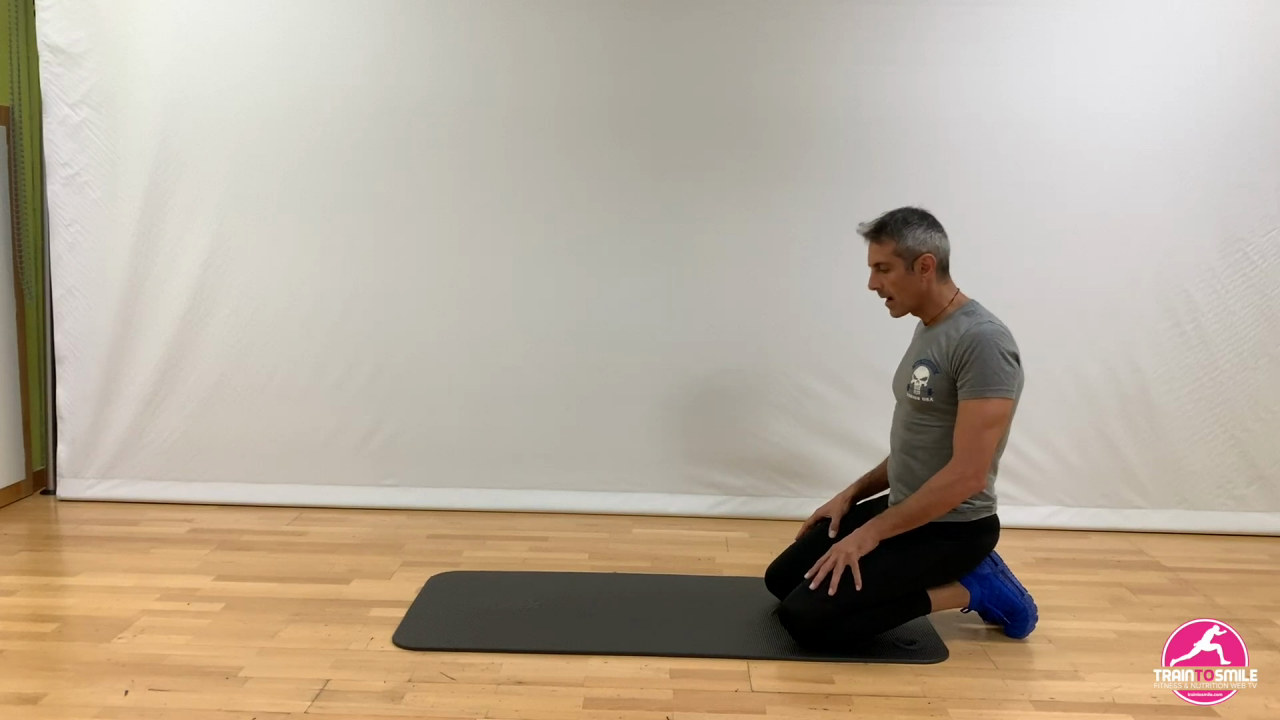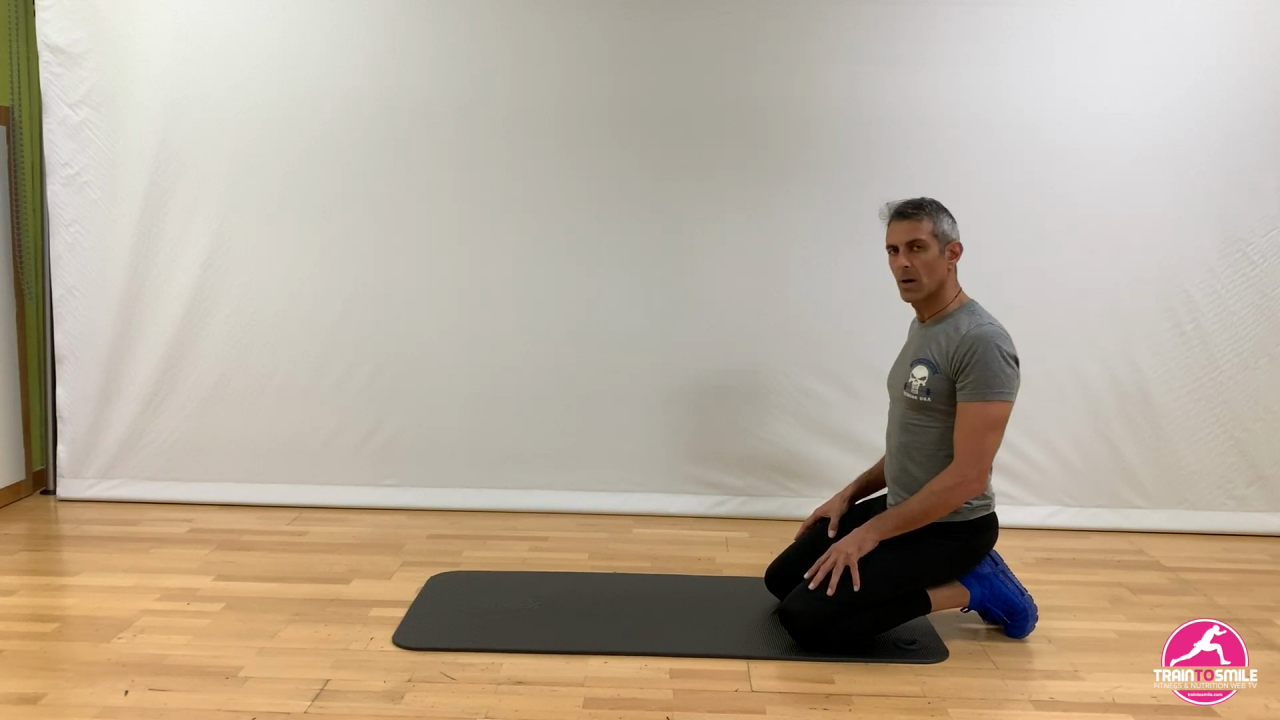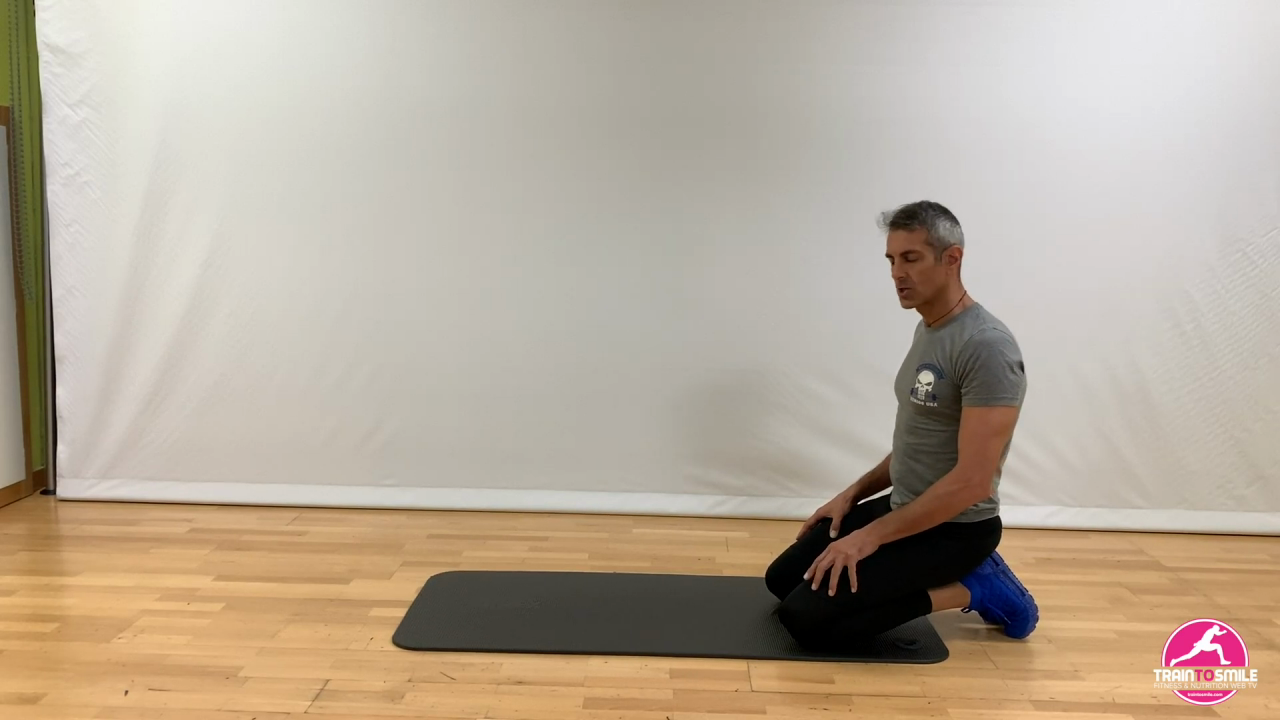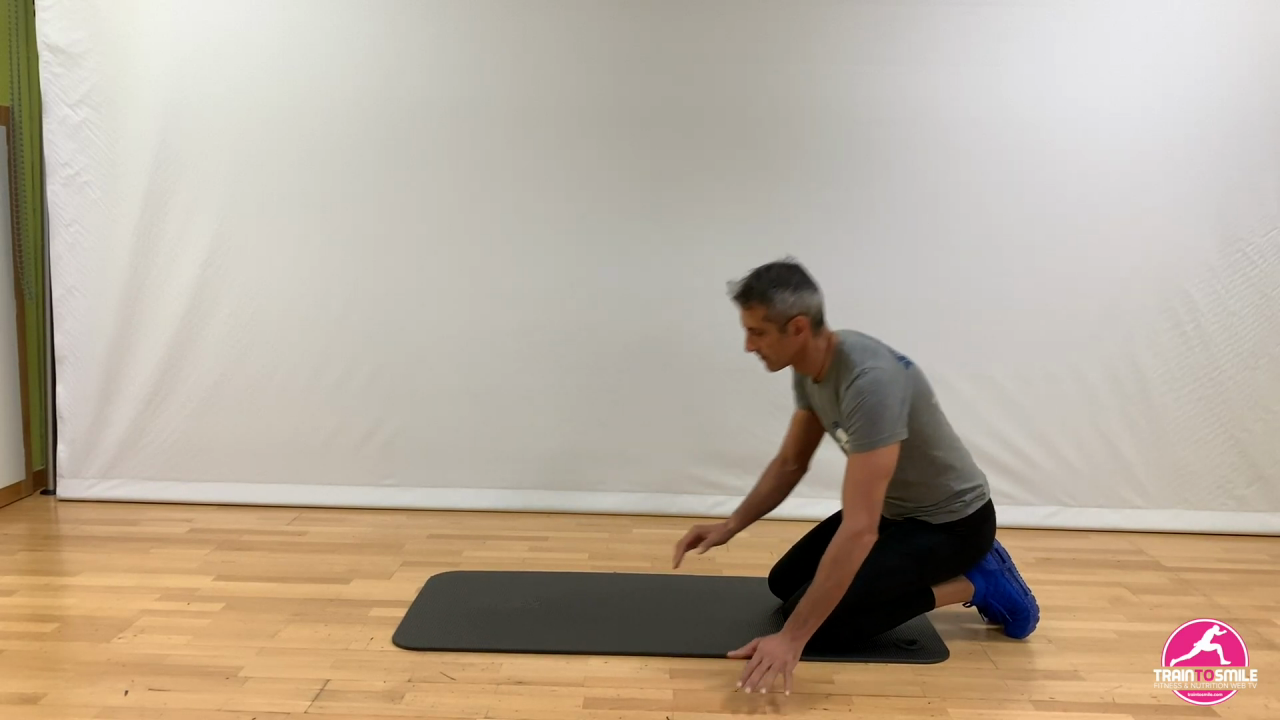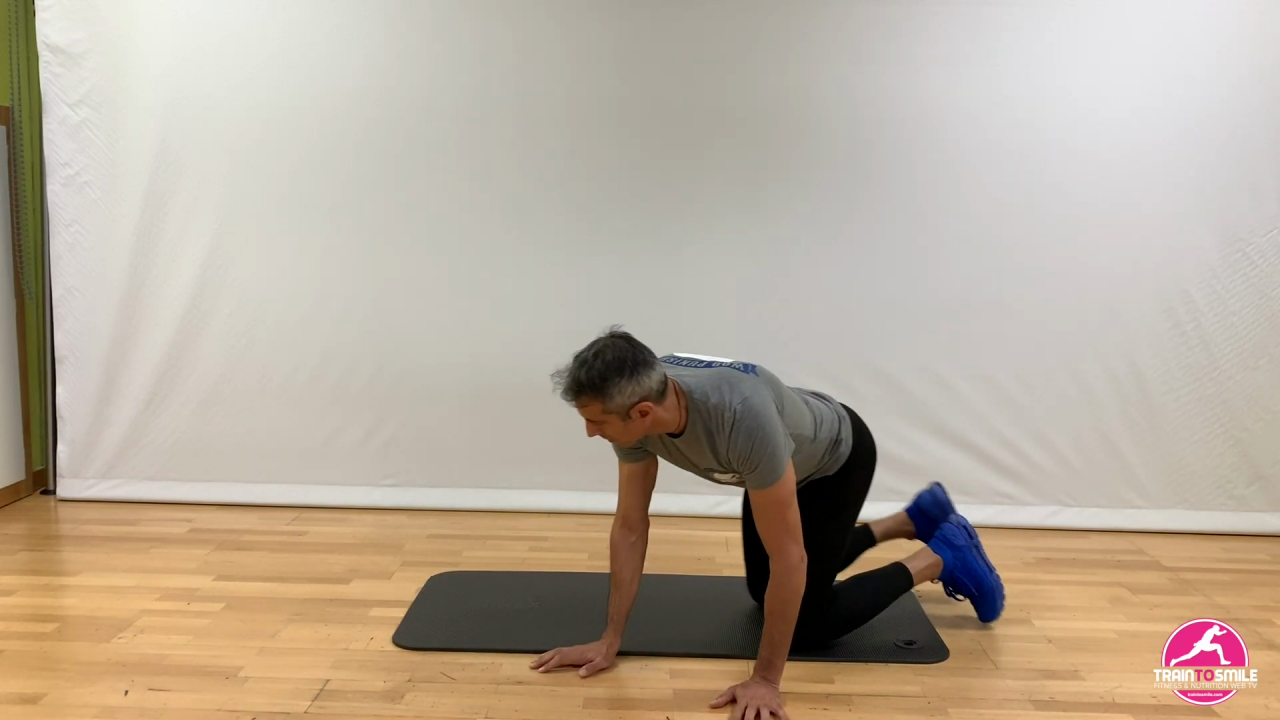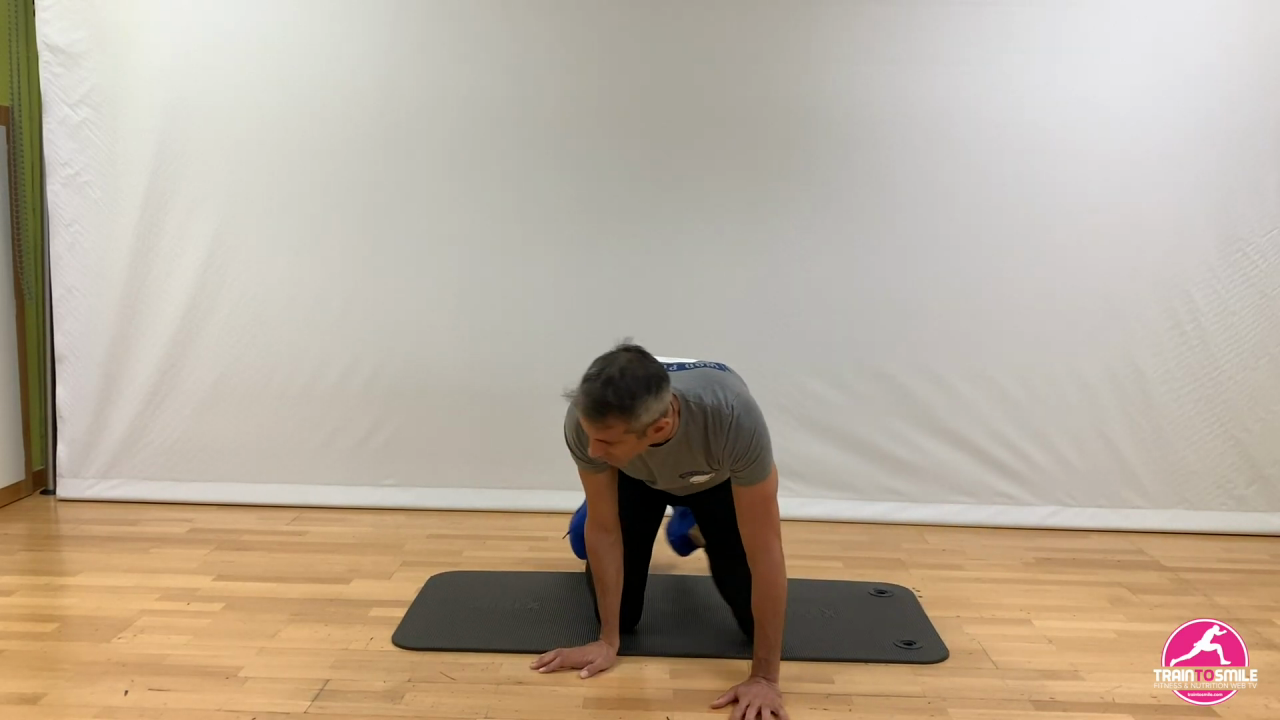
dt=0.5s
person 1, frame 1
left shoulder: (982, 341)
right shoulder: (929, 330)
left elbow: (967, 473)
left wrist: (872, 533)
right wrist: (852, 494)
left hip: (950, 528)
right hip: (905, 506)
left knee: (804, 617)
right knee: (783, 579)
left ankle: (969, 589)
right ankle: (955, 576)
person 1, frame 2
left shoulder: (981, 343)
right shoulder: (922, 327)
left elbow: (968, 475)
left wrist: (871, 534)
right wrist: (850, 494)
left hip: (948, 528)
right hip: (902, 506)
left knee: (804, 617)
right knee: (783, 579)
left ankle: (969, 588)
right ankle: (956, 576)
person 1, frame 3
left shoulder: (986, 347)
right shoulder: (928, 330)
left elbow: (971, 482)
left wrist: (870, 537)
right wrist: (852, 494)
left hip: (952, 530)
right hip: (905, 508)
left knee: (805, 617)
right knee: (783, 579)
left ankle: (969, 590)
right ankle: (956, 579)
person 1, frame 4
left shoulder: (871, 383)
right shoulder: (809, 369)
left elbow: (860, 528)
right elbow: (791, 460)
left wrist: (791, 639)
right wrist: (731, 525)
left hip: (951, 525)
right hip: (899, 509)
right knee: (785, 582)
left ankle: (968, 583)
right ankle: (936, 575)
person 1, frame 5
left shoulder: (742, 417)
right shoulder: (637, 401)
left elbow: (788, 557)
right elbow: (630, 526)
left wrist: (767, 680)
right wrist: (611, 640)
left hip: (832, 459)
right hip: (775, 458)
left knee: (814, 624)
right knee: (765, 590)
left ankle: (937, 555)
right ankle: (917, 521)
person 1, frame 6
left shoulder: (733, 416)
right shoulder: (588, 417)
left elbow: (766, 551)
right elbow: (602, 527)
left wrist: (765, 678)
right wrist: (607, 641)
left hip: (717, 477)
right hip: (639, 477)
left knee: (758, 621)
right knee: (618, 615)
left ankle: (699, 527)
